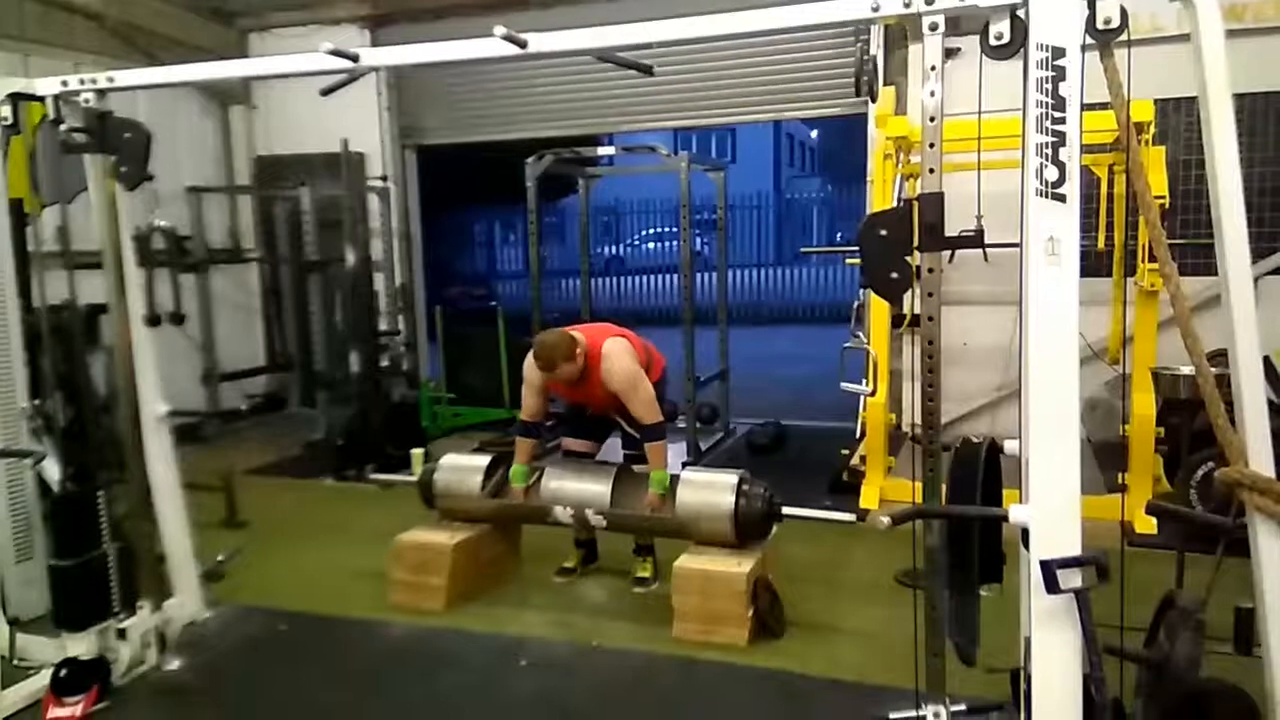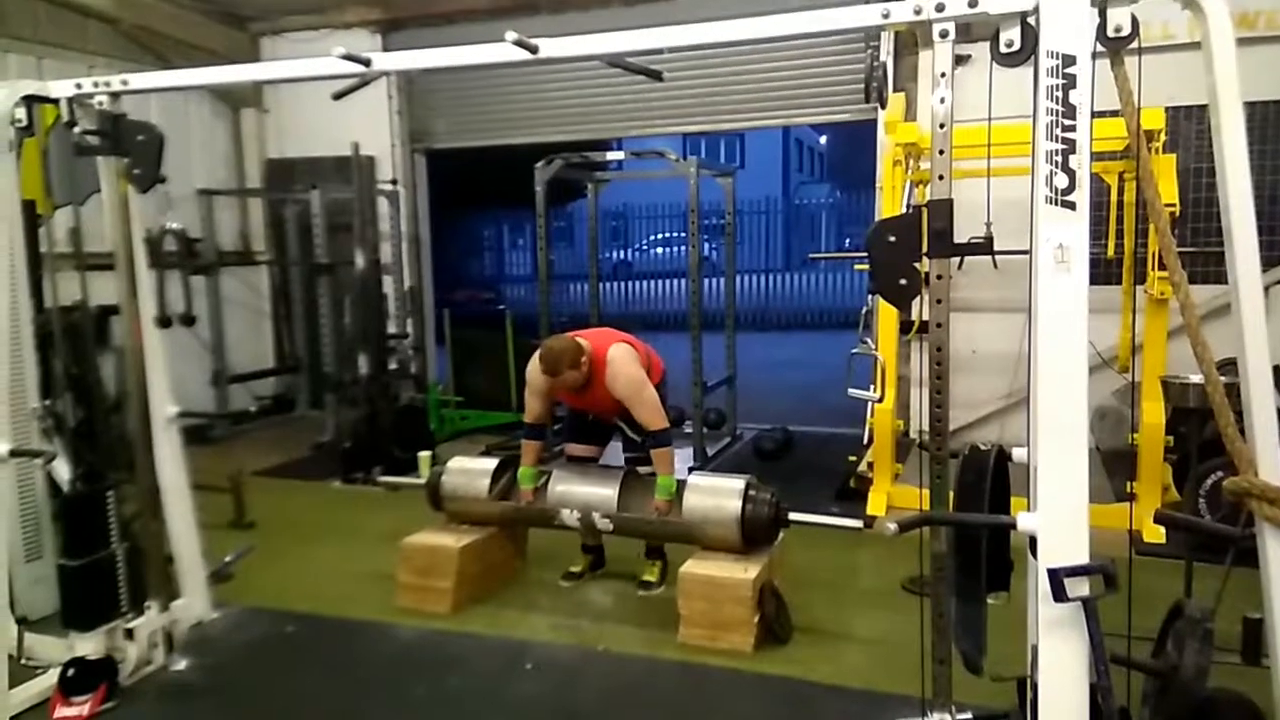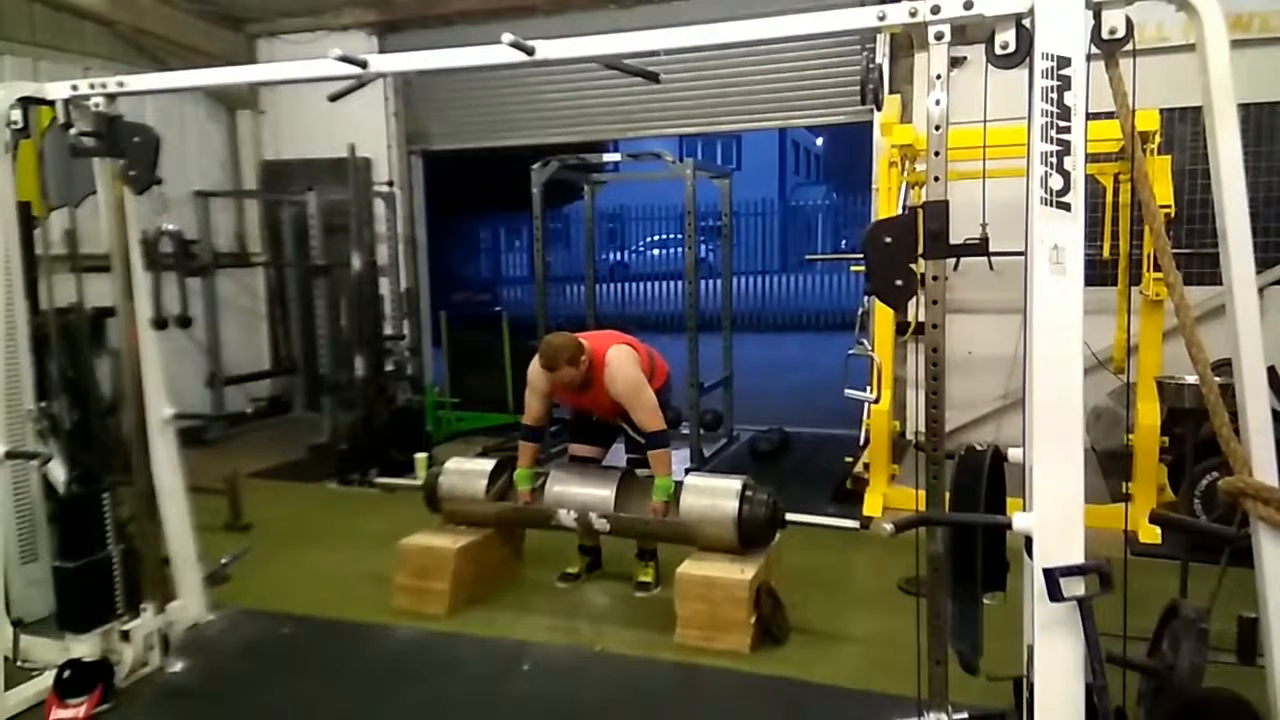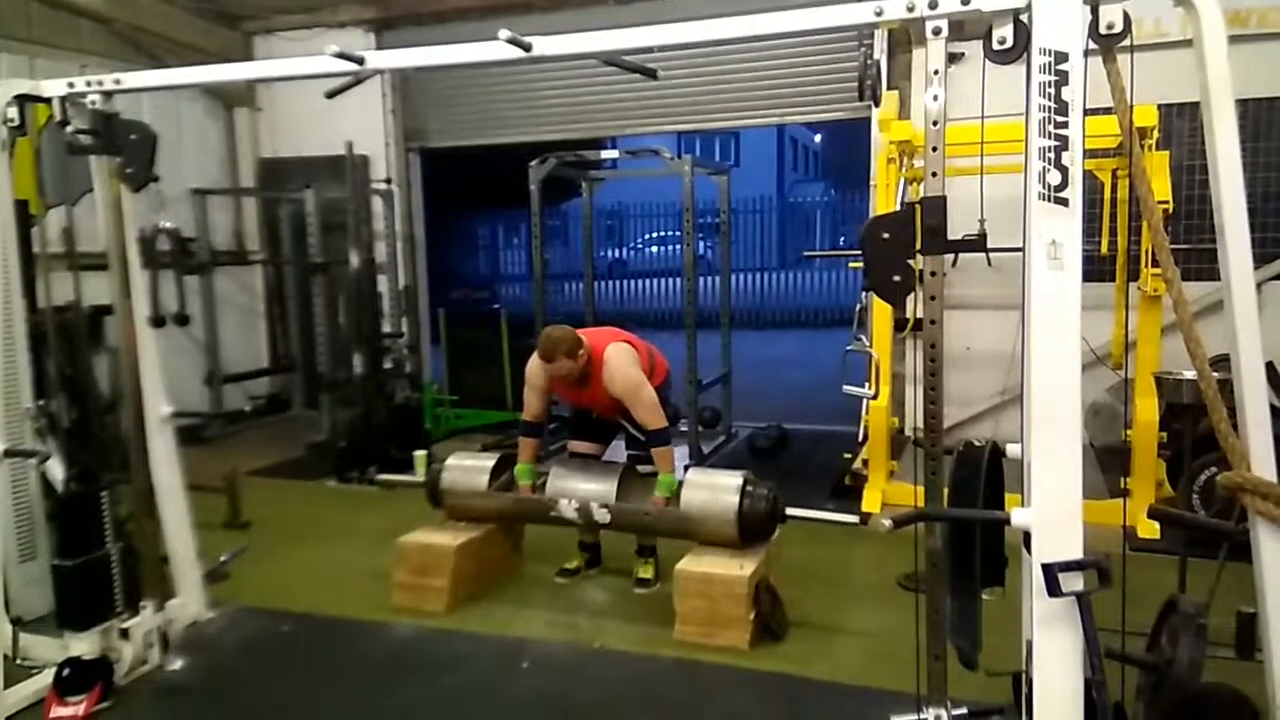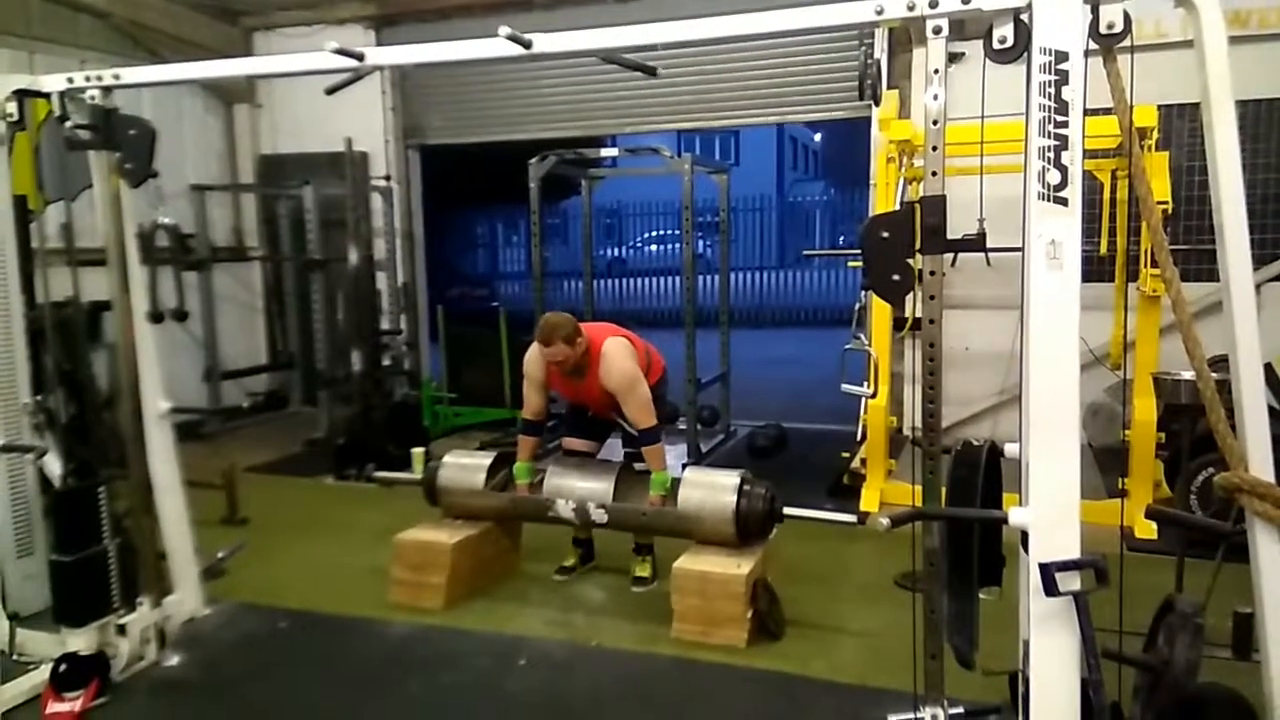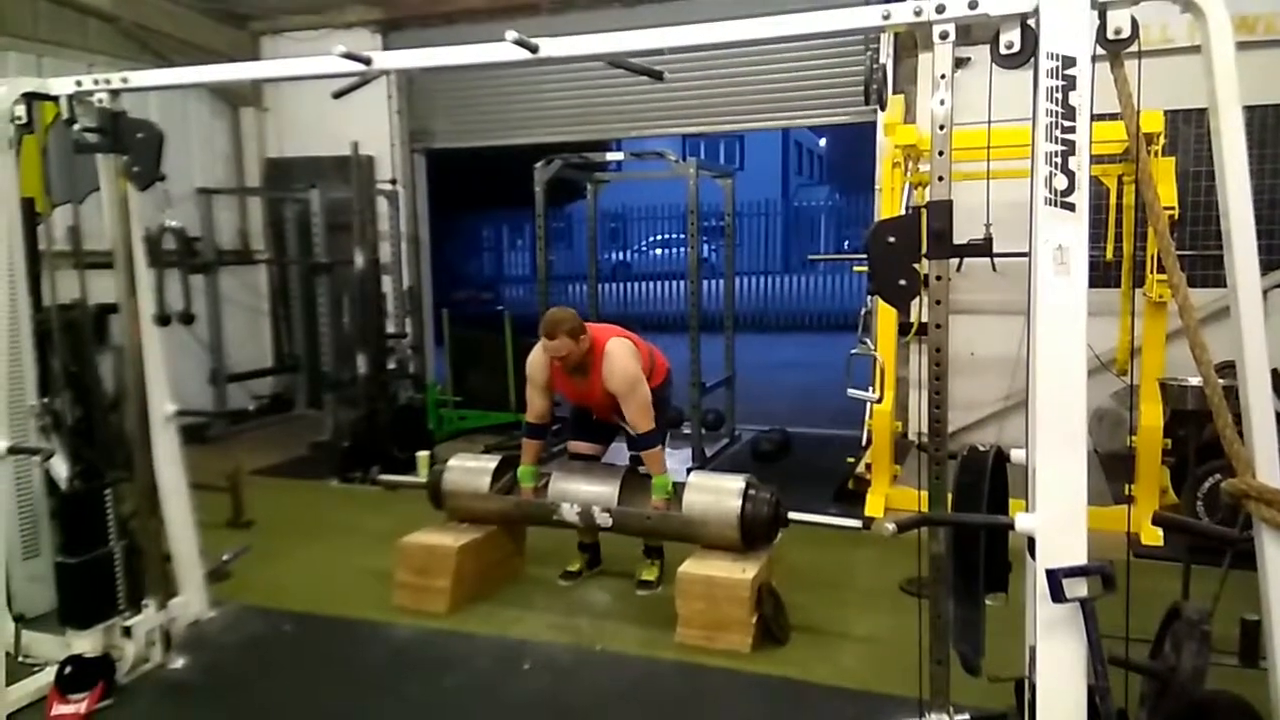
dt=0.4s
person 1, frame 1
left shoulder: (616, 361)
right shoulder: (536, 363)
left elbow: (652, 422)
right elbow: (530, 419)
left wrist: (658, 483)
right wrist: (519, 476)
left hip: (643, 386)
right hip: (587, 398)
left knee: (638, 471)
left ankle: (645, 554)
right ankle: (585, 549)
person 1, frame 2
left shoulder: (619, 367)
right shoulder: (539, 367)
left elbow: (657, 428)
right elbow: (534, 422)
left wrist: (665, 488)
right wrist: (527, 478)
left hip: (643, 390)
right hip: (589, 404)
left knee: (642, 474)
left ankle: (656, 557)
right ankle: (592, 553)
person 1, frame 3
left shoulder: (619, 368)
right shoulder: (540, 369)
left elbow: (655, 430)
right elbow: (533, 423)
left wrist: (662, 490)
right wrist: (524, 478)
left hip: (648, 391)
right hip: (592, 404)
left ankle: (647, 559)
right ankle: (589, 555)
person 1, frame 4
left shoulder: (617, 366)
right shoulder: (539, 365)
left elbow: (656, 427)
right elbow: (532, 419)
left wrist: (665, 485)
right wrist: (524, 475)
left hip: (646, 388)
right hip: (591, 401)
left knee: (643, 473)
left ankle: (647, 555)
right ankle: (588, 551)
person 1, frame 5
left shoulder: (615, 360)
right shoulder: (536, 357)
left elbow: (646, 426)
right elbow: (532, 416)
left wrist: (658, 484)
right wrist: (522, 475)
left hip: (644, 385)
right hip: (587, 398)
left ankle: (644, 554)
right ankle: (582, 548)
person 1, frame 6
left shoulder: (617, 360)
right shoulder: (539, 359)
left elbow: (644, 429)
right elbow: (536, 419)
left wrist: (660, 488)
right wrist: (527, 478)
left hip: (648, 389)
right hip: (591, 400)
left knee: (643, 474)
left ankle: (653, 556)
right ankle: (588, 552)
